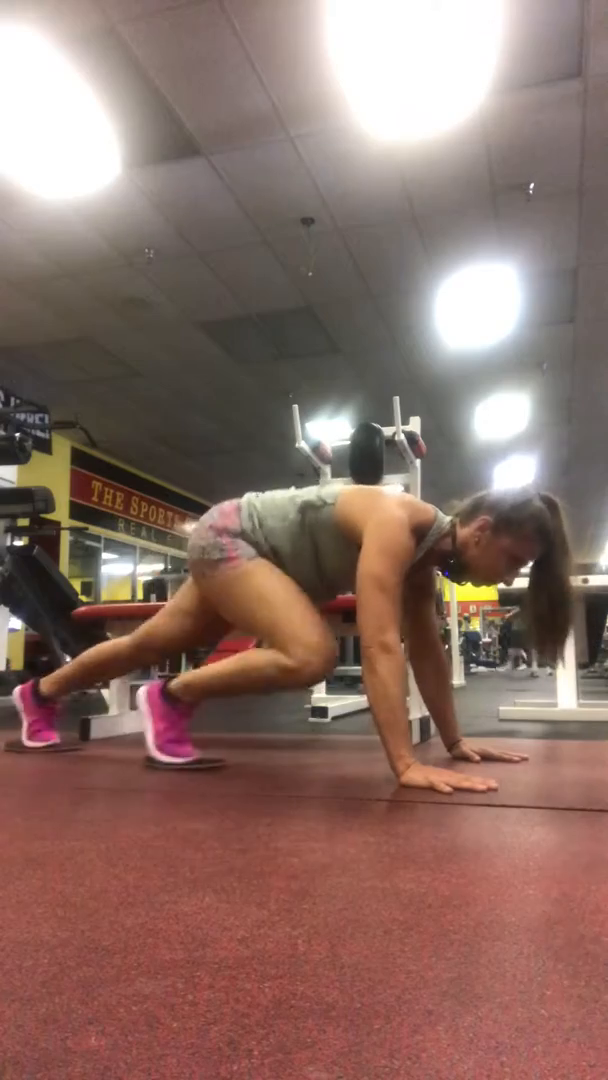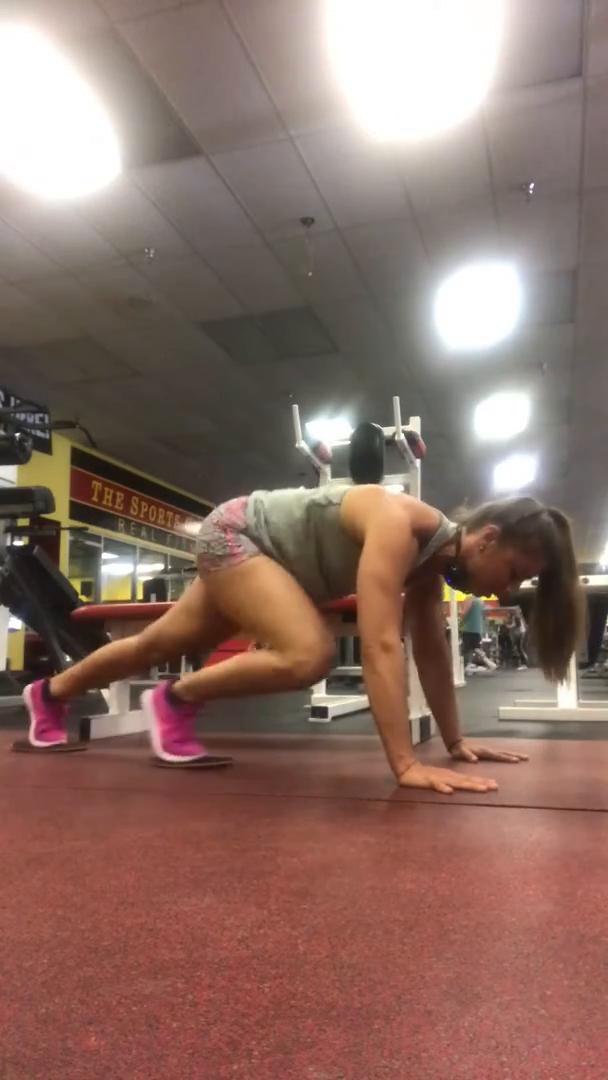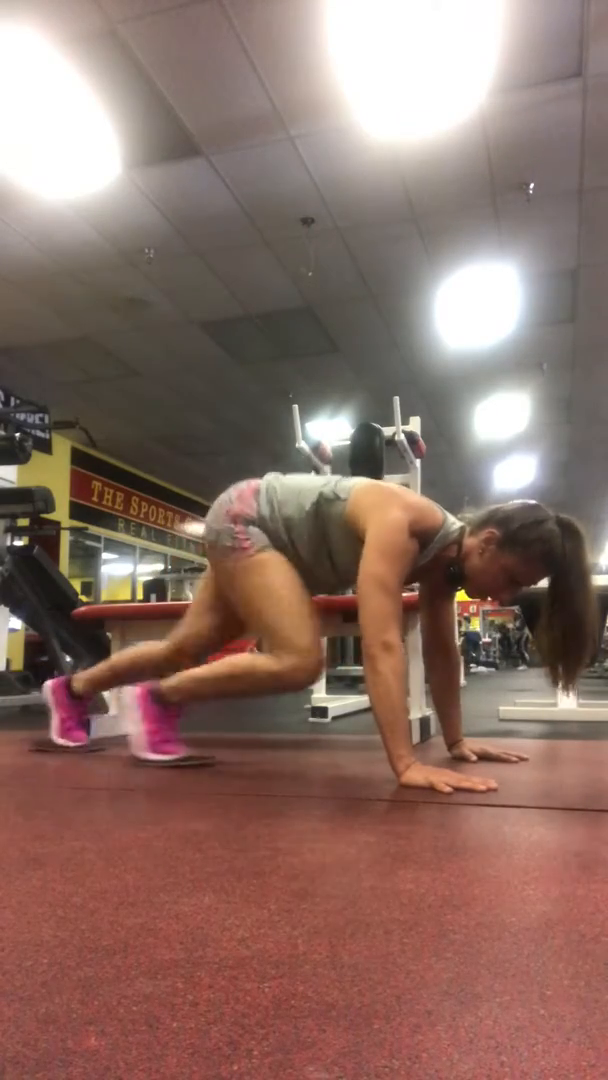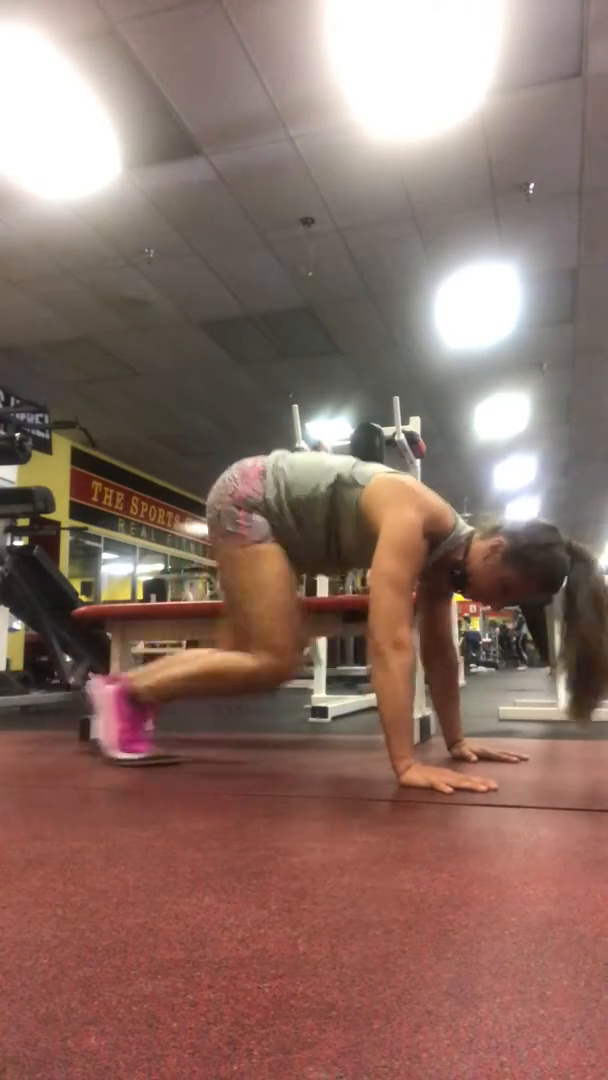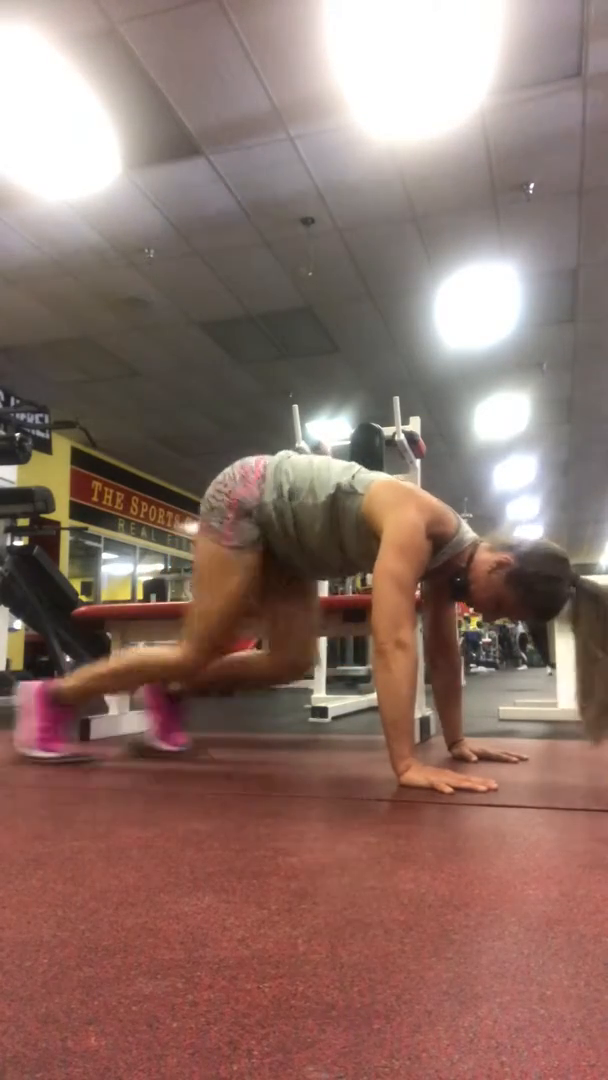
dt=1s
person 1, frame 1
left shoulder: (427, 550)
right shoulder: (396, 526)
left elbow: (425, 648)
right elbow: (381, 647)
left wrist: (454, 741)
right wrist: (406, 765)
left hip: (249, 554)
right hip: (228, 535)
left knee: (147, 645)
right knee: (309, 656)
left ankle: (39, 696)
right ankle: (170, 699)
person 1, frame 2
left shoulder: (434, 556)
right shoulder: (399, 527)
left elbow: (432, 651)
right elbow: (381, 646)
left wrist: (454, 742)
right wrist: (407, 764)
left hip: (259, 554)
right hip: (236, 532)
left knee: (156, 645)
right knee: (311, 653)
left ankle: (49, 695)
right ankle: (172, 699)
person 1, frame 3
left shoulder: (448, 552)
right shoulder: (401, 527)
left elbow: (441, 650)
right elbow: (382, 646)
left wrist: (454, 742)
right wrist: (406, 765)
left hip: (273, 538)
right hip: (243, 517)
left knee: (184, 650)
right knee: (297, 661)
left ankle: (72, 688)
right ankle: (159, 698)
person 1, frame 4
left shoulder: (455, 546)
right shoulder: (412, 524)
left elbow: (439, 646)
right elbow: (390, 643)
left wrist: (457, 741)
right wrist: (407, 765)
left hip: (290, 520)
right hip: (248, 496)
left knee: (250, 654)
right knee: (275, 659)
left ankle: (128, 689)
right ankle: (124, 694)
person 1, frame 5
left shoulder: (448, 554)
right shoulder: (416, 526)
left elbow: (442, 649)
right elbow: (393, 642)
left wrist: (456, 740)
right wrist: (407, 764)
left hip: (284, 528)
right hip: (250, 497)
left knee: (293, 658)
right knee: (195, 654)
left ankle: (168, 694)
right ankle: (50, 697)
